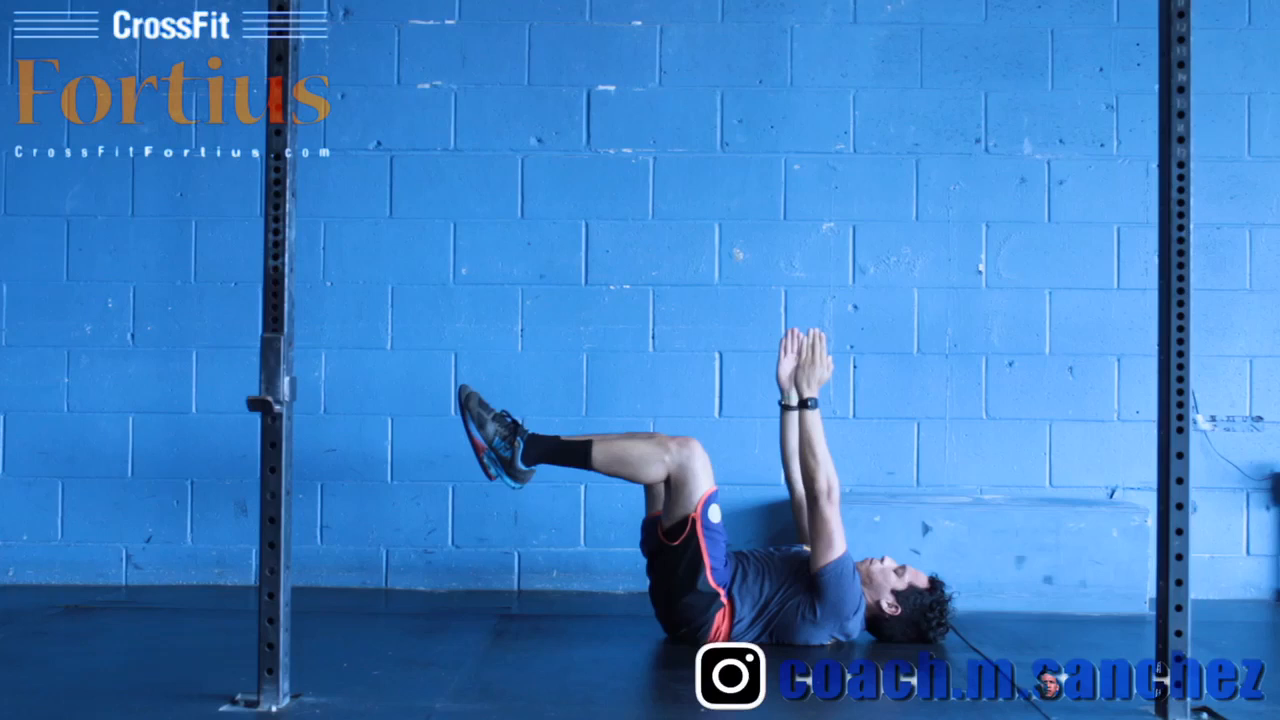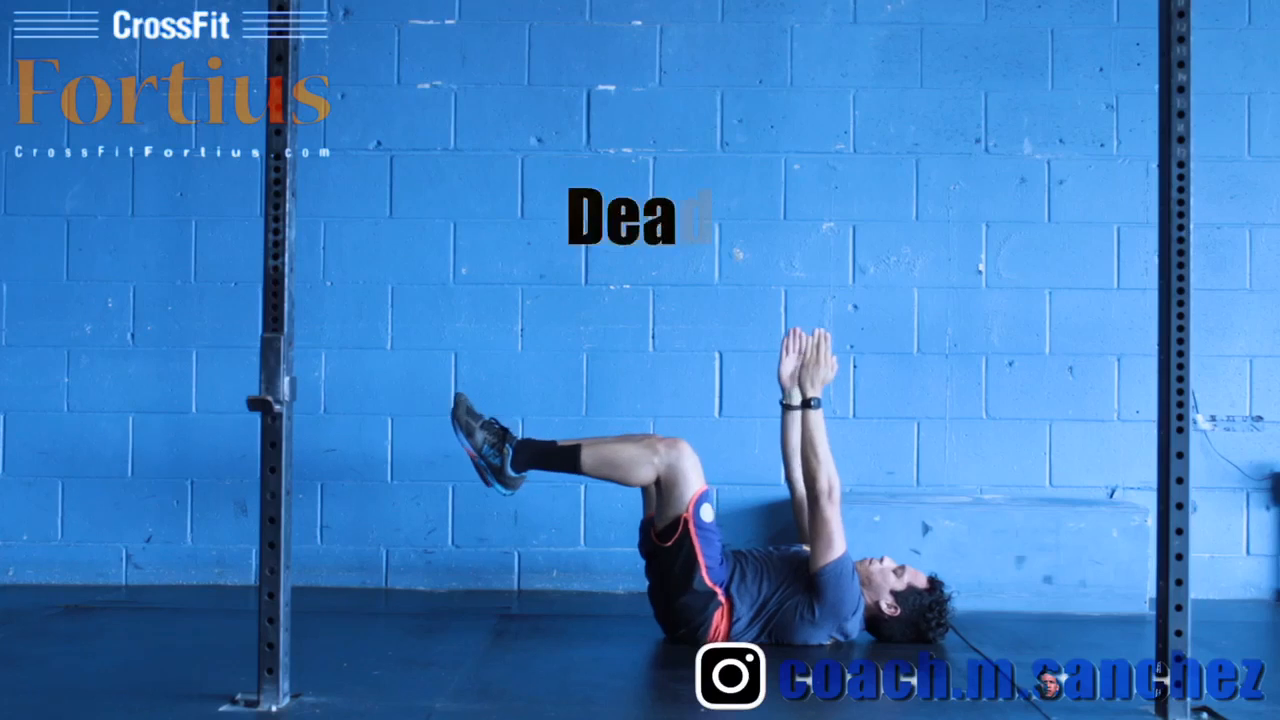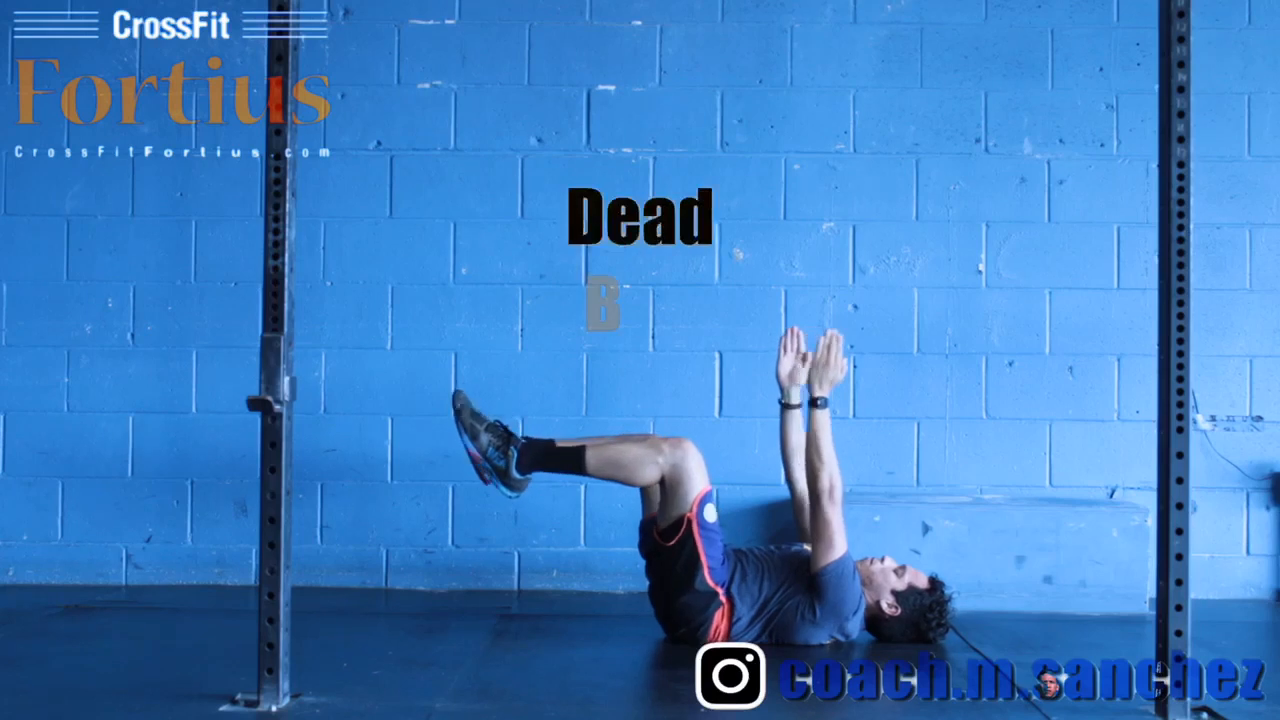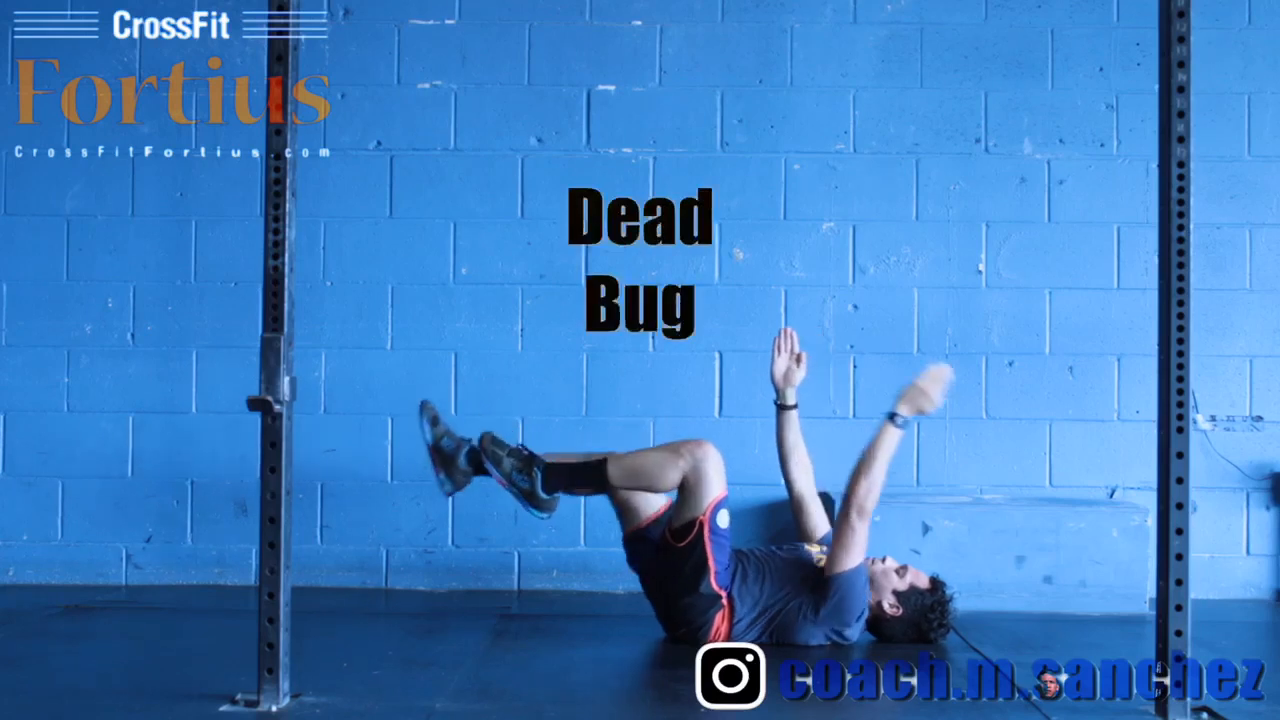
dt=0.4s
person 1, frame 1
left shoulder: (842, 602)
right shoulder: (837, 580)
left elbow: (824, 497)
right elbow: (800, 485)
left wrist: (809, 396)
right wrist: (789, 395)
left hip: (704, 606)
right hip: (696, 589)
left knee: (687, 453)
right knee: (665, 453)
left ankle: (525, 450)
right ankle: (521, 450)
person 1, frame 2
left shoulder: (841, 604)
right shoulder: (838, 581)
left elbow: (825, 495)
right elbow: (800, 484)
left wrist: (813, 396)
right wrist: (791, 395)
left hip: (704, 604)
right hip: (697, 588)
left knee: (674, 454)
right knee: (658, 452)
left ankle: (515, 457)
right ankle: (514, 453)
person 1, frame 3
left shoulder: (842, 603)
right shoulder: (842, 580)
left elbow: (827, 497)
right elbow: (802, 483)
left wrist: (819, 397)
right wrist: (791, 393)
left hip: (703, 603)
right hip: (696, 587)
left knee: (679, 452)
right knee: (654, 448)
left ankle: (521, 460)
right ankle: (517, 453)
person 1, frame 4
left shoulder: (844, 608)
right shoulder: (833, 560)
left elbow: (858, 506)
right elbow: (803, 486)
left wrist: (900, 415)
right wrist: (788, 395)
left hip: (702, 605)
right hip: (690, 589)
left knee: (702, 455)
right knee: (610, 471)
left ankle: (546, 479)
right ankle: (467, 460)
